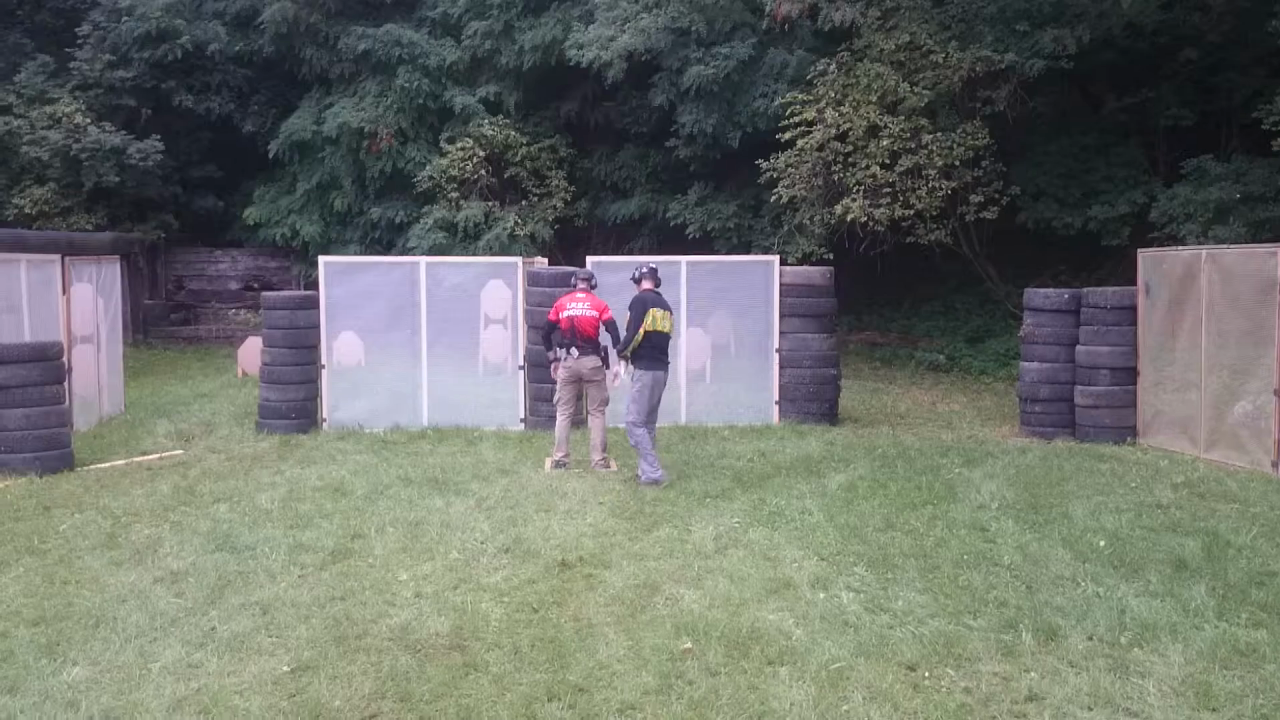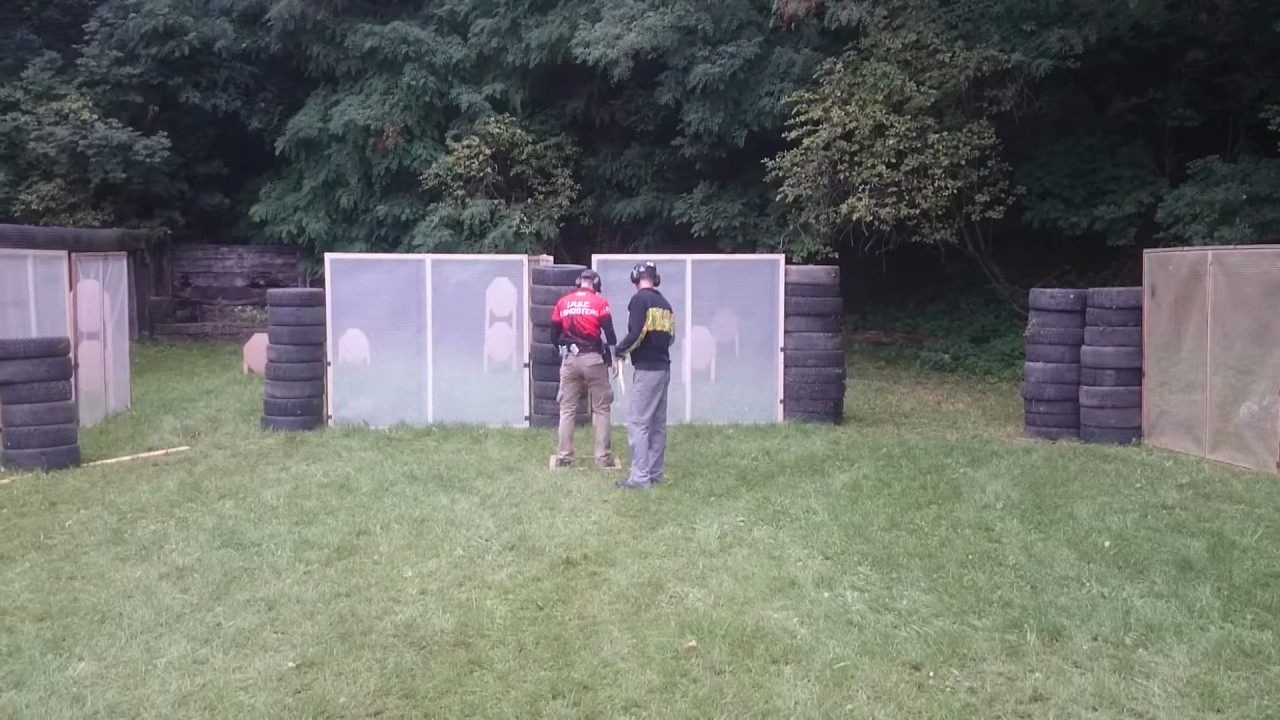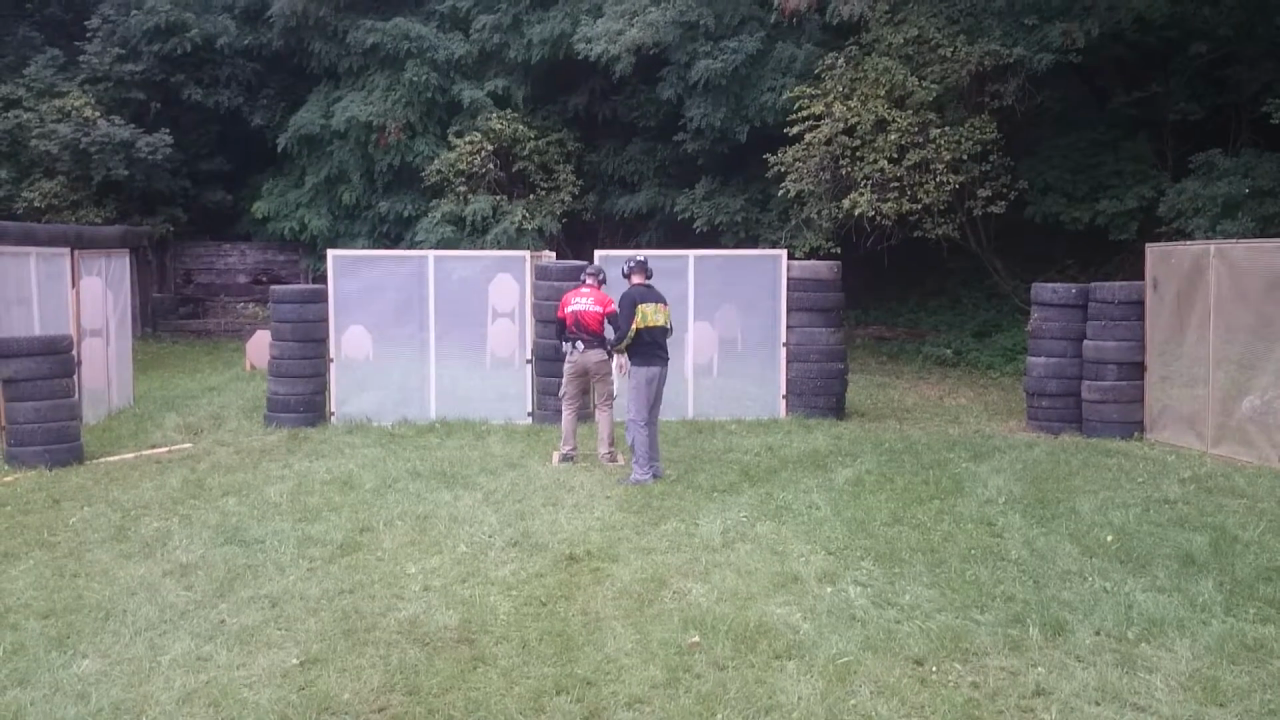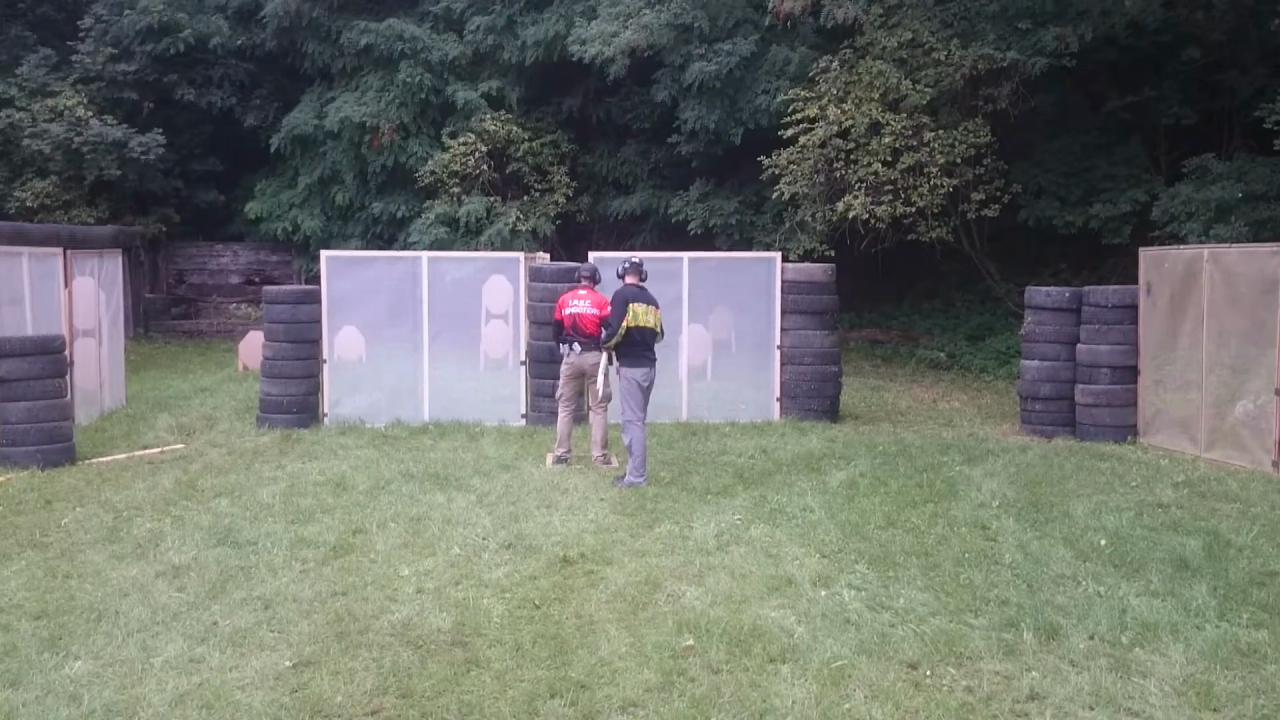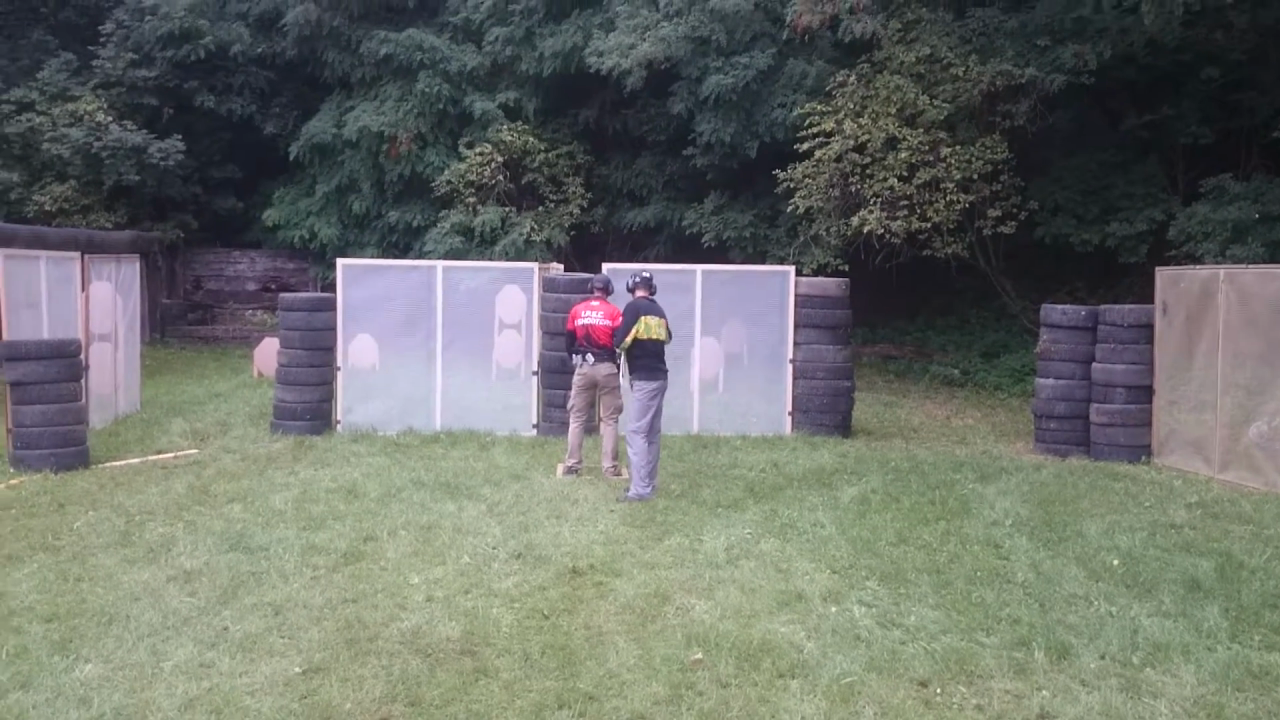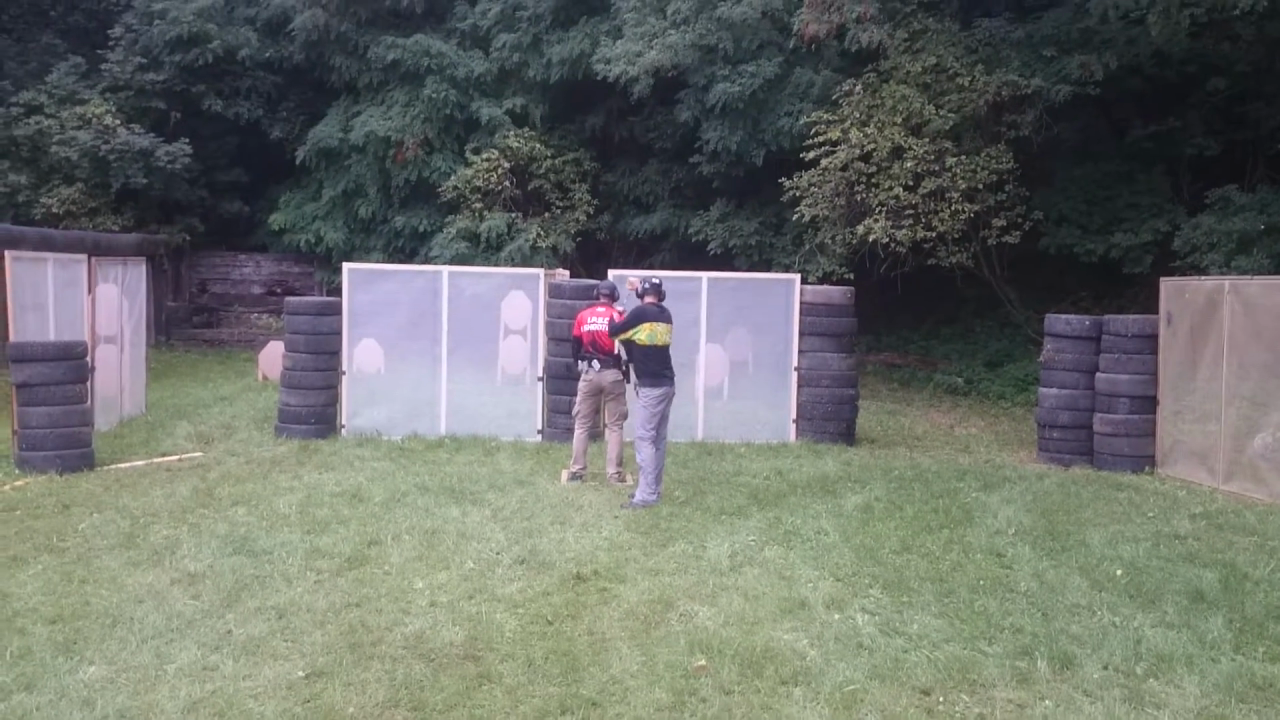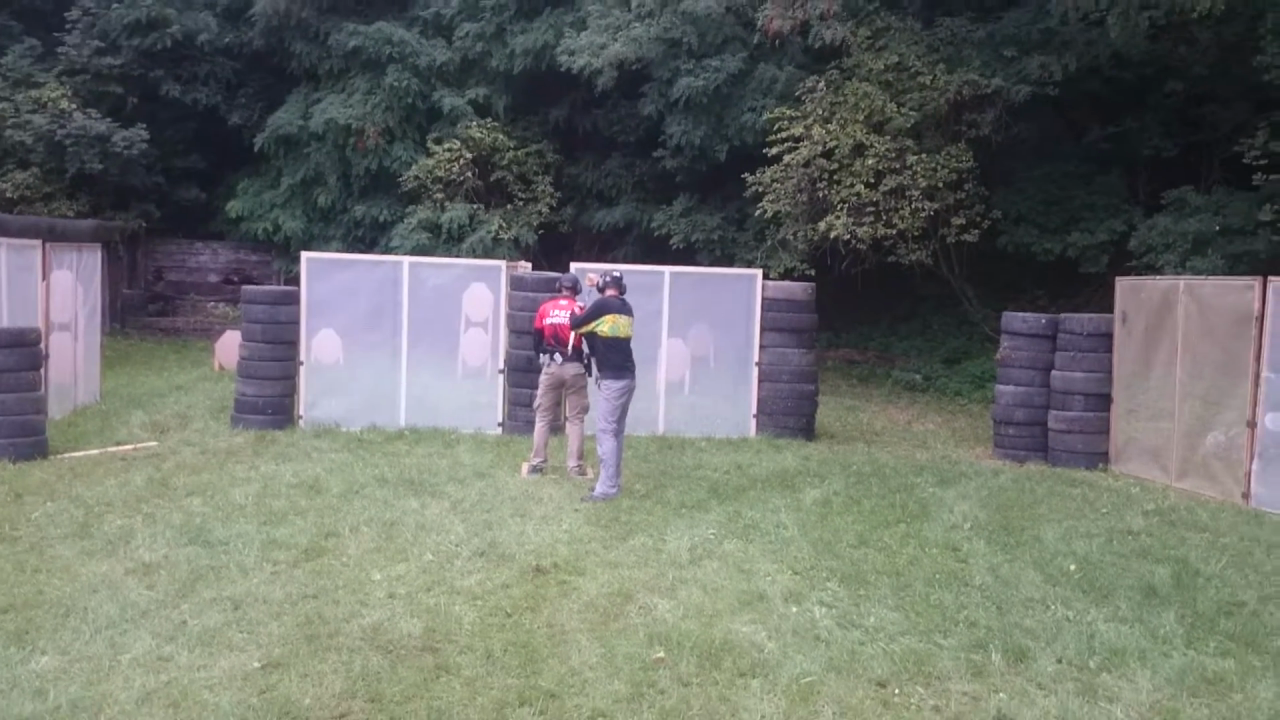
dt=0.5s
person 1, frame 1
left shoulder: (640, 300)
right shoulder: (665, 304)
left elbow: (634, 334)
right elbow: (665, 335)
left wrist: (623, 352)
left hip: (646, 369)
right hip: (661, 368)
left knee: (634, 422)
right knee: (648, 422)
left ankle: (652, 472)
right ankle: (647, 472)
person 1, frame 2
left shoulder: (639, 299)
right shoulder: (664, 303)
left elbow: (636, 333)
right elbow: (670, 337)
left wrist: (620, 350)
left hip: (647, 369)
right hip: (663, 368)
left knee: (638, 422)
right knee: (658, 423)
left ankle: (640, 477)
right ankle: (654, 472)
person 1, frame 3
left shoulder: (630, 295)
right shoulder: (659, 297)
left elbow: (626, 331)
right elbow: (668, 330)
left wrist: (616, 347)
left hip: (642, 364)
right hip: (660, 363)
left knee: (637, 420)
right knee: (651, 419)
left ankle: (642, 473)
right ankle: (653, 467)
person 1, frame 4
left shoulder: (622, 294)
right shoulder: (651, 299)
left elbow: (616, 328)
right elbow: (659, 334)
left wrist: (606, 345)
left hip: (631, 366)
right hip: (649, 365)
left knee: (631, 421)
right knee: (637, 420)
left ankle: (636, 477)
right ankle: (636, 471)
person 1, frame 5
left shoulder: (634, 306)
right shoulder: (659, 310)
left elbow: (621, 340)
left wrist: (619, 346)
left hip: (644, 379)
right hip: (659, 377)
left knee: (636, 432)
right knee: (652, 433)
left ankle: (640, 489)
right ankle: (648, 484)
person 1, frame 6
left shoulder: (641, 312)
right shoulder: (665, 314)
left elbow: (613, 332)
left wrist: (615, 316)
right wrist: (638, 286)
left hip: (651, 386)
right hip: (666, 384)
left knee: (644, 439)
right knee: (658, 439)
left ankle: (646, 496)
right ankle: (653, 490)
person 1, frame 7
left shoulder: (603, 304)
right shoulder: (626, 307)
left elbow: (575, 325)
left wrist: (577, 311)
right wrist: (597, 284)
left hip: (613, 378)
right hip: (626, 376)
left knee: (605, 431)
right knee: (616, 432)
left ankle: (606, 489)
right ankle: (612, 483)
person 2, frame 1
left shoulder: (561, 303)
right shoulder: (599, 304)
left elbow: (546, 334)
right elbow: (614, 334)
left wrist: (553, 359)
left hip: (568, 361)
right hip: (593, 361)
left knee: (564, 412)
right knee: (597, 412)
left ankle: (560, 459)
right ankle: (599, 460)
person 2, frame 2
left shoulder: (563, 302)
right shoulder: (600, 301)
left elbow: (554, 335)
right elbow: (609, 332)
right wrist: (615, 359)
left hip: (570, 359)
right hip: (594, 358)
left knee: (567, 410)
right knee: (601, 409)
left ankle: (564, 457)
right ankle: (603, 457)
person 2, frame 3
left shoulder: (567, 298)
right shoulder: (604, 298)
left elbow: (559, 330)
right elbow: (617, 327)
left hip: (574, 355)
right hip: (598, 355)
left knee: (569, 406)
right knee: (604, 405)
left ankle: (567, 453)
right ankle: (607, 453)
person 2, frame 4
left shoulder: (564, 300)
right shoulder: (601, 301)
left elbow: (556, 331)
left hip: (571, 356)
right hip: (595, 356)
left knee: (565, 407)
right knee: (599, 407)
left ankle: (561, 454)
right ankle: (600, 455)
person 2, frame 5
left shoulder: (577, 310)
right shoulder: (614, 312)
left elbow: (569, 341)
right wrist: (619, 361)
left hip: (583, 367)
right hip: (607, 368)
left knee: (577, 418)
right knee: (609, 419)
left ankle: (572, 465)
right ankle: (610, 467)
person 2, frame 6
left shoulder: (583, 316)
right shoulder: (618, 317)
left elbow: (575, 346)
left hip: (589, 373)
right hip: (613, 374)
left knee: (582, 424)
right knee: (614, 425)
left ankle: (576, 471)
right ankle: (615, 473)
person 2, frame 7
left shoulder: (545, 309)
right shoulder: (580, 310)
left elbow: (537, 339)
left hip: (551, 366)
right hip: (575, 368)
left knee: (543, 417)
right knee: (575, 419)
left ankle: (536, 463)
right ankle: (575, 466)
